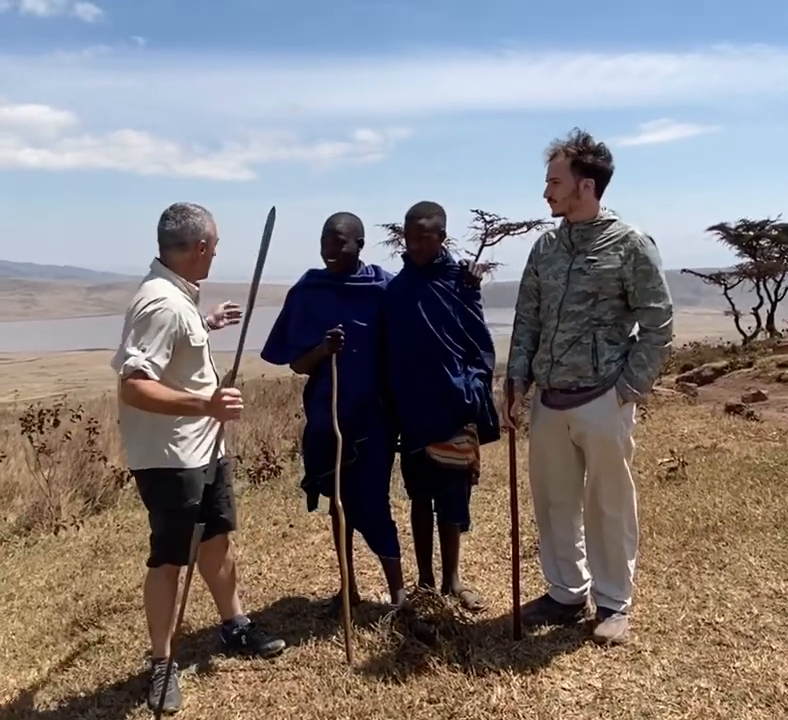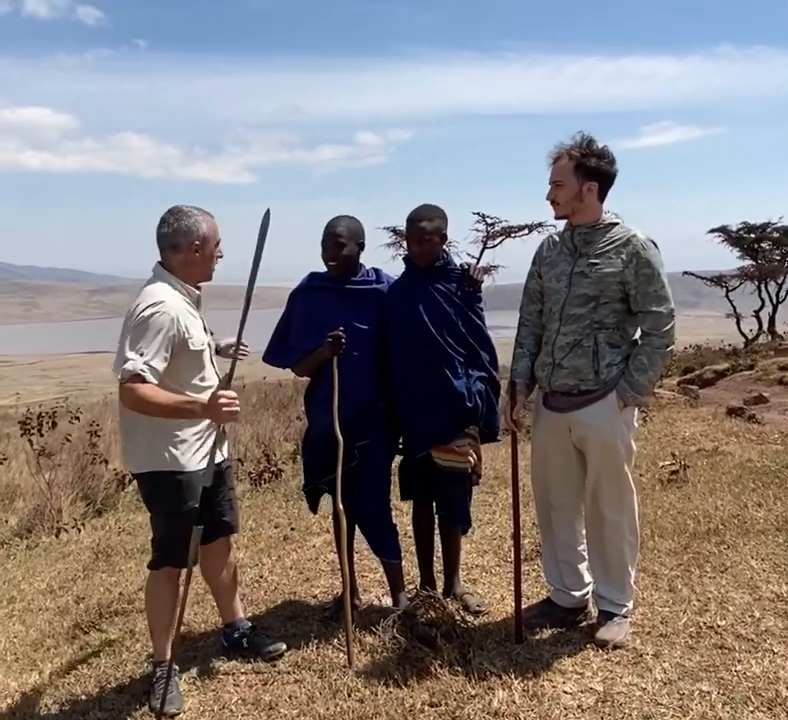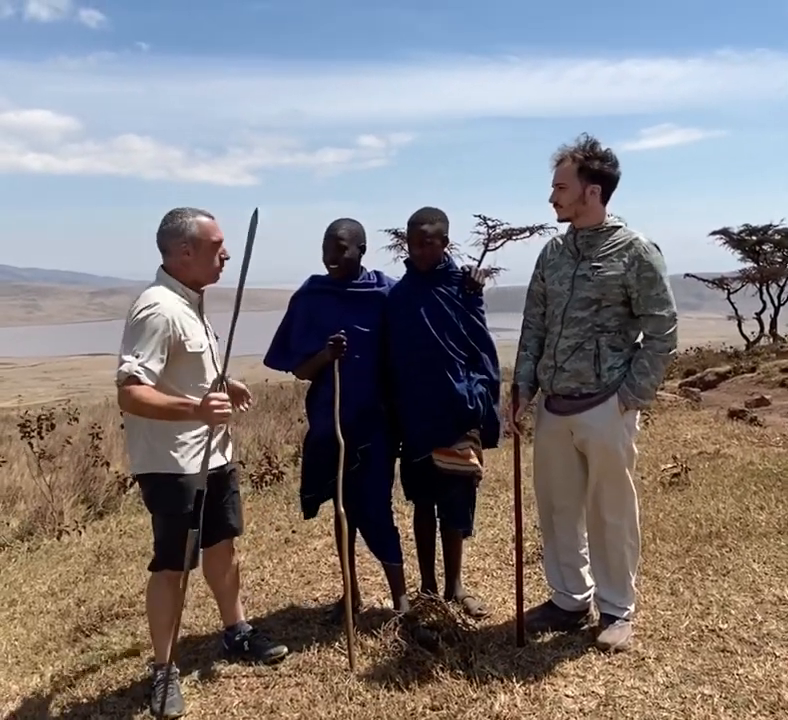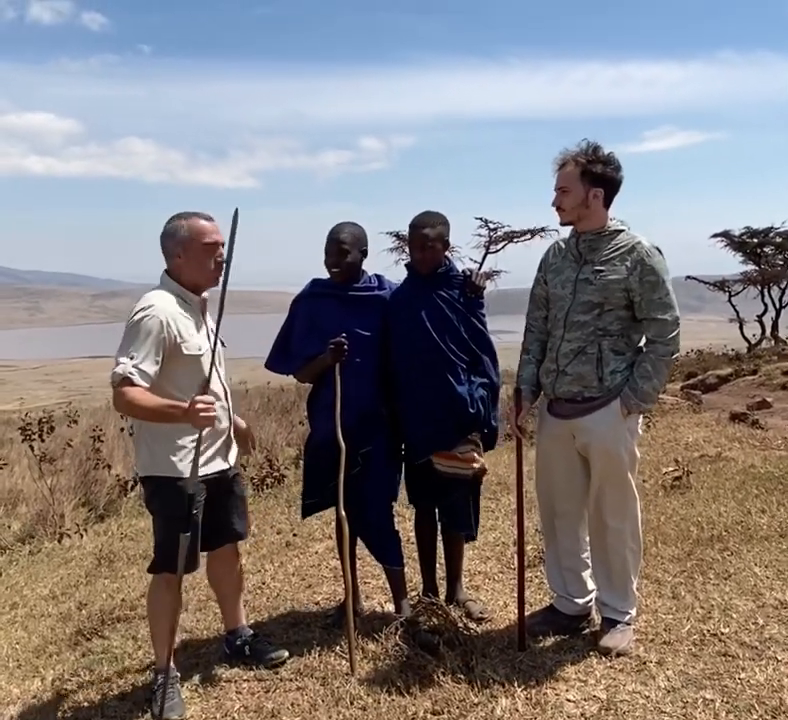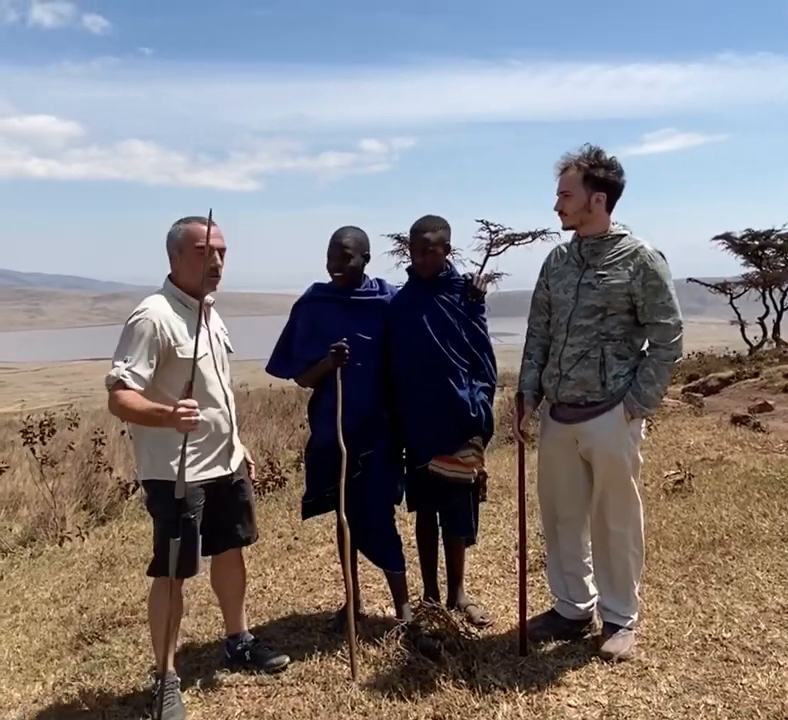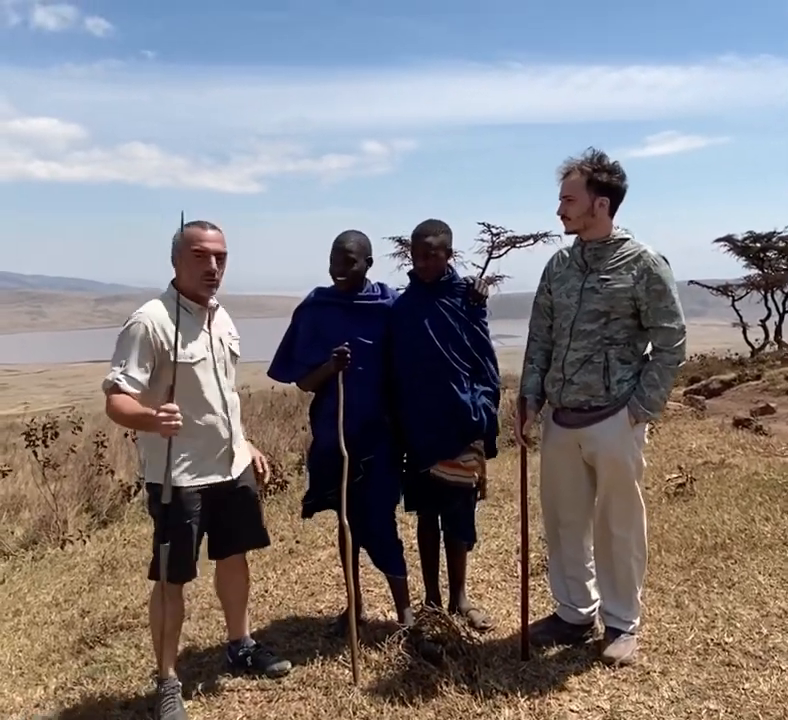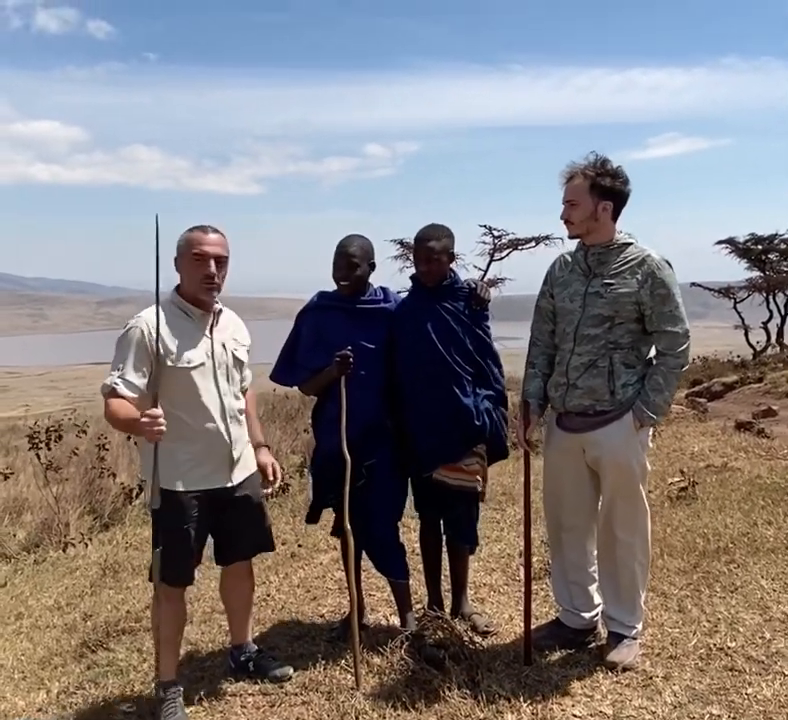
dt=0.1s
person 1, frame 1
left shoulder: (631, 245)
right shoulder: (546, 247)
left elbow: (658, 326)
right elbow: (527, 320)
left wrist: (630, 390)
right wrist: (516, 383)
left hip: (603, 401)
right hip: (548, 400)
left knee: (609, 505)
right knee: (555, 504)
left ankle: (613, 603)
right ankle: (567, 593)
person 1, frame 2
left shoulder: (633, 248)
right shoulder: (549, 250)
left elbow: (660, 330)
right elbow: (530, 324)
left wrist: (630, 393)
right wrist: (519, 386)
left hip: (603, 404)
right hip: (551, 403)
left knee: (610, 508)
right knee: (555, 506)
left ankle: (615, 607)
right ankle: (569, 597)
person 1, frame 3
left shoulder: (635, 251)
right shoulder: (552, 253)
left elbow: (661, 333)
left wrist: (631, 397)
right wrist: (523, 388)
left hip: (605, 407)
right hip: (553, 407)
left knee: (611, 512)
right knee: (558, 510)
left ankle: (616, 610)
right ankle: (570, 600)
person 1, frame 4
left shoulder: (638, 256)
right shoulder: (555, 256)
left elbow: (664, 337)
left wrist: (634, 401)
right wrist: (525, 391)
left hip: (608, 411)
right hip: (555, 410)
left knee: (614, 516)
right knee: (559, 514)
left ankle: (618, 613)
right ankle: (572, 604)
person 1, frame 5
left shoulder: (640, 260)
right shoulder: (557, 260)
left elbow: (667, 341)
left wrist: (637, 406)
right wrist: (528, 396)
left hip: (610, 415)
right hip: (557, 414)
left knee: (616, 521)
right knee: (562, 518)
left ankle: (619, 618)
right ankle: (573, 608)
person 1, frame 6
left shoulder: (643, 264)
right shoulder: (558, 265)
left elbow: (670, 345)
right elbow: (540, 339)
left wrist: (641, 410)
right wrist: (529, 400)
left hip: (614, 421)
right hip: (560, 419)
left knee: (619, 525)
right knee: (564, 522)
left ankle: (622, 623)
right ankle: (575, 613)
person 1, frame 7
left shoulder: (647, 268)
right shoulder: (561, 269)
left elbow: (674, 349)
right elbow: (541, 343)
left wrist: (645, 414)
right wrist: (531, 405)
left hip: (618, 425)
right hip: (563, 424)
left knee: (622, 529)
right knee: (567, 527)
left ankle: (624, 627)
right ankle: (577, 618)
person 2, frame 1
left shoulder: (174, 295)
right shoulder: (163, 304)
right elbow: (134, 387)
left wrist: (206, 326)
right wrist: (204, 405)
left hip: (202, 449)
right hip: (170, 458)
left knee: (217, 537)
right knee: (168, 560)
left ankle: (234, 626)
right ankle: (160, 664)
person 2, frame 2
left shoulder: (181, 299)
right shoulder: (162, 307)
right elbow: (132, 391)
left wrist: (213, 353)
right wrist: (201, 406)
left hip: (206, 452)
right hip: (172, 462)
left knee: (219, 540)
right knee: (170, 562)
left ankle: (236, 629)
right ankle: (162, 667)
person 2, frame 3
left shoulder: (186, 302)
right shoulder: (160, 309)
right elbow: (130, 393)
left wrist: (219, 387)
right wrist: (193, 408)
left hip: (211, 455)
right hip: (173, 464)
left knee: (222, 543)
right knee: (170, 565)
left ankle: (236, 633)
right ankle: (163, 670)
person 2, frame 4
left shoulder: (200, 307)
right shoulder: (156, 313)
right elbow: (124, 393)
left wrist: (231, 419)
right wrist: (178, 410)
left hip: (220, 459)
right hip: (174, 468)
left knee: (226, 547)
right knee: (171, 569)
left ankle: (238, 637)
right ankle: (164, 672)
person 2, frame 5
left shoulder: (210, 313)
right shoulder: (153, 317)
right elbow: (119, 396)
left wrist: (237, 442)
right wrist: (166, 415)
left hip: (224, 464)
right hip: (177, 472)
left knee: (230, 551)
right knee: (171, 573)
left ankle: (239, 642)
right ankle: (165, 677)
person 2, frame 6
left shoulder: (222, 319)
right shoulder: (149, 322)
right elbow: (117, 397)
left wrist: (251, 445)
right wrist: (147, 419)
left hip: (233, 468)
right hip: (179, 476)
left knee: (234, 557)
right knee: (172, 577)
left ankle: (241, 646)
person 2, frame 7
left shoulder: (233, 324)
right shoulder: (148, 327)
right elbow: (115, 401)
left wrist: (261, 447)
right wrist: (138, 423)
left hip: (238, 472)
right hip: (181, 481)
left knee: (240, 562)
right knee: (172, 582)
left ankle: (243, 651)
person 3, frame 1
left shoulder: (460, 282)
right shoulder: (397, 288)
left elbow: (478, 343)
right elbow: (391, 351)
left wrist: (476, 394)
right wrist: (394, 406)
left hip: (455, 407)
right hip: (415, 410)
left knee: (453, 496)
right knee: (421, 495)
left ankle: (451, 578)
right ankle: (425, 579)
person 3, frame 2
left shoulder: (461, 285)
right shoulder: (398, 291)
left elbow: (479, 345)
right elbow: (392, 354)
left wrist: (478, 396)
right wrist: (395, 410)
left hip: (456, 411)
right hip: (416, 413)
left knee: (454, 500)
right knee: (422, 498)
left ankle: (453, 581)
right ankle: (427, 582)
person 3, frame 3
left shoulder: (462, 287)
right shoulder: (400, 294)
left elbow: (481, 348)
right elbow: (393, 357)
left wrist: (480, 400)
right wrist: (395, 412)
left hip: (458, 413)
right hip: (417, 416)
left knee: (456, 503)
right knee: (424, 501)
left ankle: (454, 584)
right ankle: (428, 585)
person 3, frame 4
left shoulder: (463, 291)
right shoulder: (400, 298)
left elbow: (481, 351)
right elbow: (394, 360)
left wrist: (481, 405)
right wrist: (396, 415)
left hip: (459, 417)
right hip: (418, 419)
left knee: (457, 507)
right knee: (425, 504)
left ankle: (456, 588)
right ankle: (429, 589)
person 3, frame 5
left shoulder: (464, 295)
right shoulder: (401, 302)
left elbow: (481, 356)
right elbow: (395, 364)
left wrist: (480, 408)
right wrist: (398, 419)
left hip: (460, 420)
right hip: (419, 423)
left knee: (458, 510)
right knee: (426, 509)
left ankle: (457, 592)
right ankle: (430, 593)
person 3, frame 6
left shoulder: (466, 300)
right shoulder: (404, 306)
left elbow: (484, 360)
right elbow: (397, 368)
left wrist: (483, 412)
right wrist: (399, 424)
left hip: (461, 425)
right hip: (421, 428)
left knee: (458, 514)
right knee: (427, 513)
left ankle: (459, 596)
right ankle: (432, 597)
person 3, frame 7
left shoulder: (468, 303)
right shoulder: (406, 310)
left elbow: (487, 364)
right elbow: (400, 373)
left wrist: (487, 416)
right wrist: (401, 428)
left hip: (464, 429)
right hip: (424, 432)
left knee: (461, 519)
right knee: (430, 517)
left ankle: (461, 601)
right ankle: (434, 601)
person 4, frame 1
left shoulder: (380, 286)
right shoulder: (307, 291)
right elbow: (290, 364)
right wrist: (320, 353)
left hip: (370, 415)
right hip: (328, 416)
left knee: (369, 503)
right knee: (341, 501)
left ankle: (397, 590)
right ankle: (344, 590)
person 4, frame 2
left shoulder: (384, 289)
right shoulder: (308, 294)
right elbow: (298, 367)
right wrist: (324, 351)
left hip: (373, 417)
right hip: (329, 418)
left knee: (374, 505)
right knee: (342, 504)
left ankle: (398, 592)
right ankle: (350, 589)
person 4, frame 3
left shoulder: (386, 292)
right shoulder: (309, 297)
right elbow: (300, 370)
right wrist: (326, 355)
left hip: (375, 420)
right hip: (330, 421)
left knee: (375, 508)
right knee: (344, 507)
left ankle: (400, 595)
right ankle: (352, 592)
person 4, frame 4
left shoulder: (387, 296)
right shoulder: (310, 301)
right elbow: (301, 374)
right wrist: (327, 358)
left hip: (376, 424)
right hip: (331, 425)
left knee: (376, 513)
right knee: (345, 512)
left ankle: (401, 599)
right ankle: (353, 596)
person 4, frame 5
left shoulder: (388, 300)
right shoulder: (311, 305)
right elbow: (302, 377)
right wrist: (328, 363)
left hip: (377, 427)
right hip: (332, 428)
left knee: (377, 517)
right knee: (346, 516)
left ankle: (402, 604)
right ankle: (354, 600)
person 4, frame 6
left shoulder: (391, 304)
right shoulder: (313, 309)
right elbow: (303, 381)
right wrist: (330, 366)
left hip: (379, 432)
right hip: (333, 434)
left knee: (379, 522)
right knee: (348, 520)
left ankle: (405, 608)
right ankle: (355, 603)
person 4, frame 7
left shoulder: (394, 308)
right shoulder: (316, 313)
right elbow: (306, 385)
right wrist: (333, 371)
left hip: (382, 436)
right hip: (336, 438)
left knee: (382, 526)
right knee: (348, 525)
left ankle: (407, 613)
right ankle: (357, 608)
